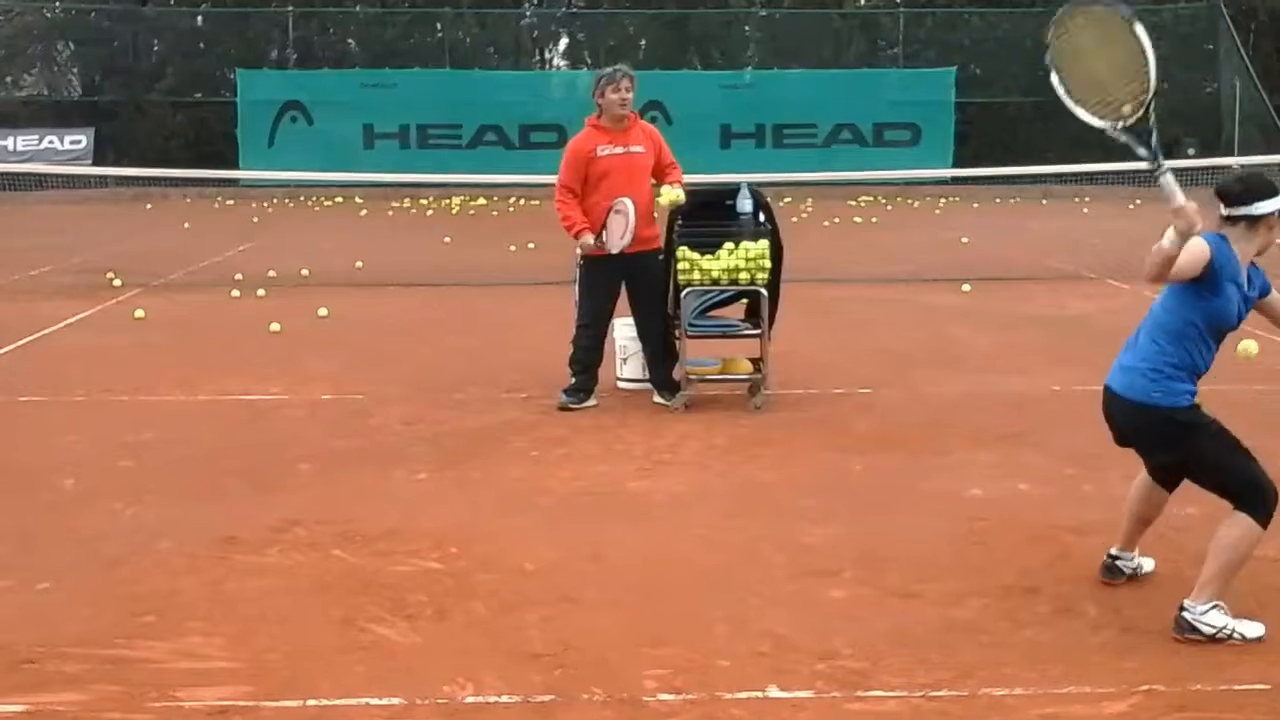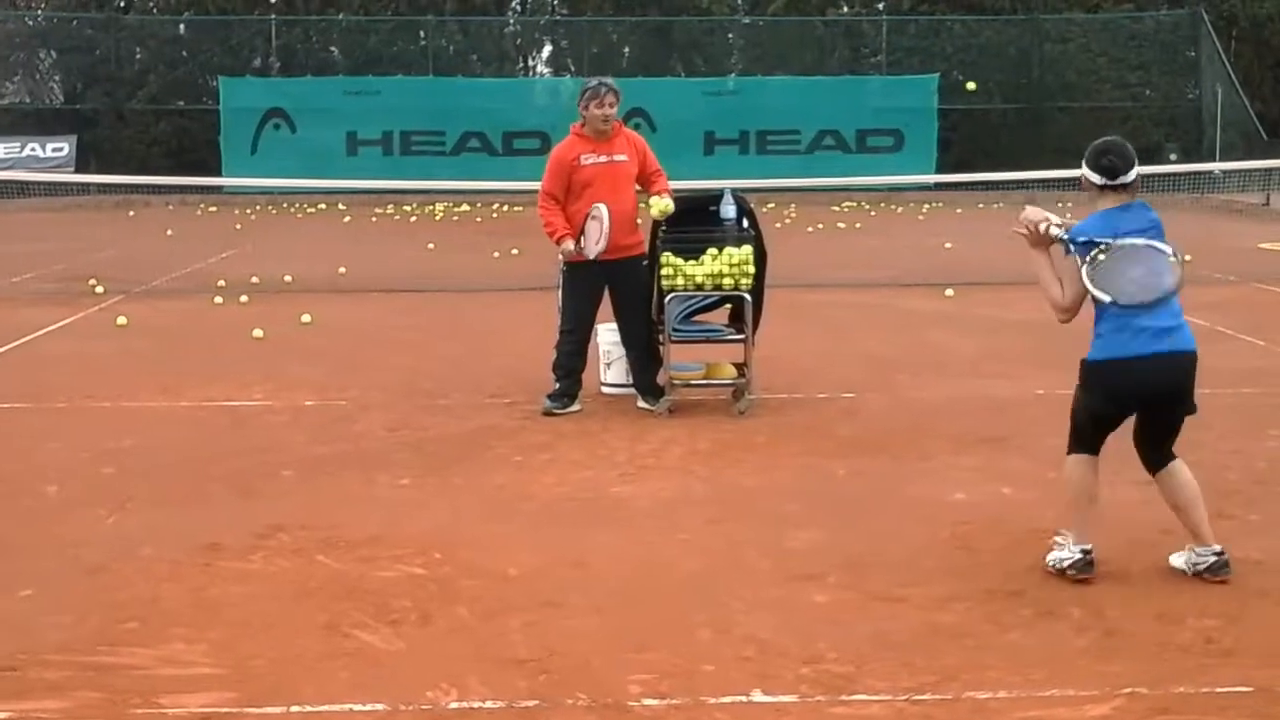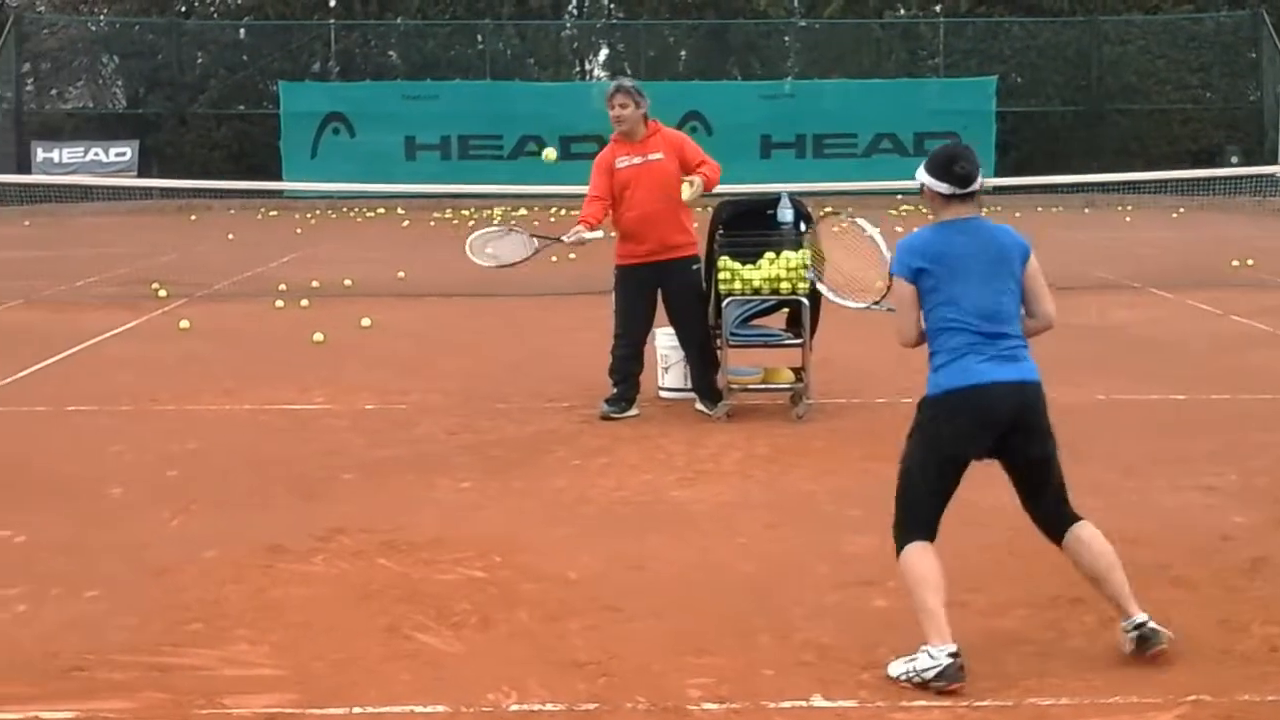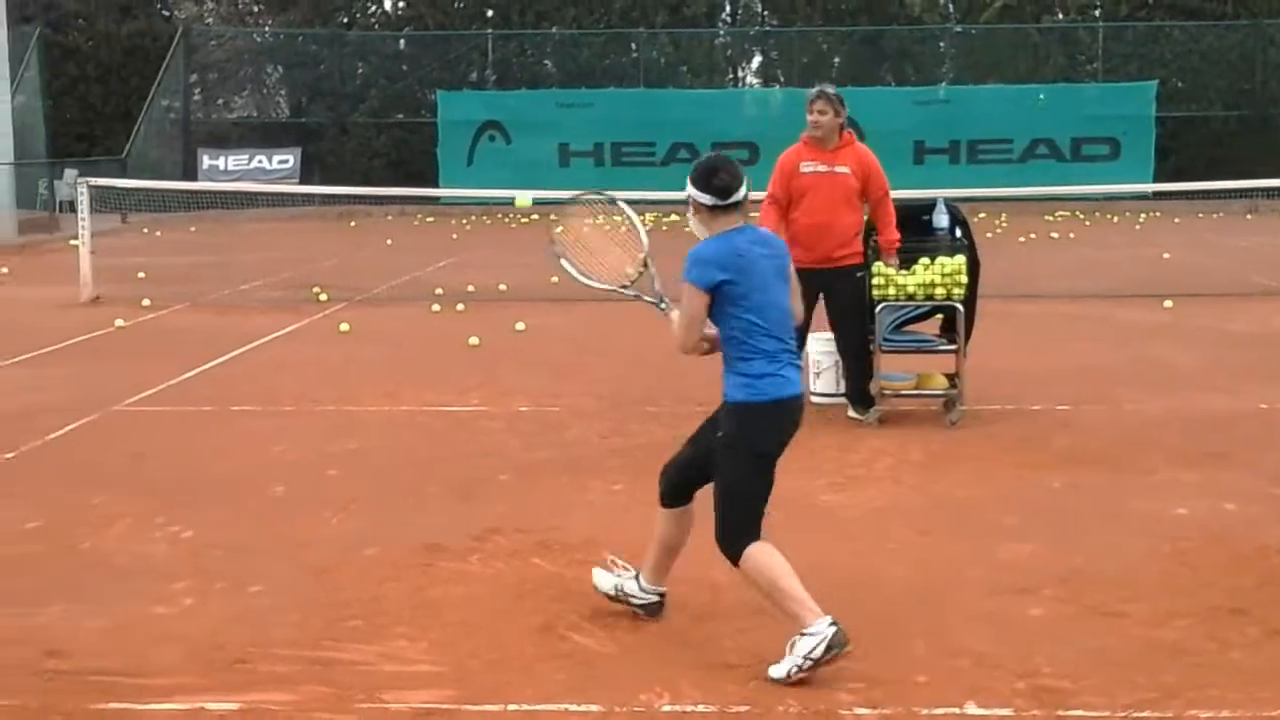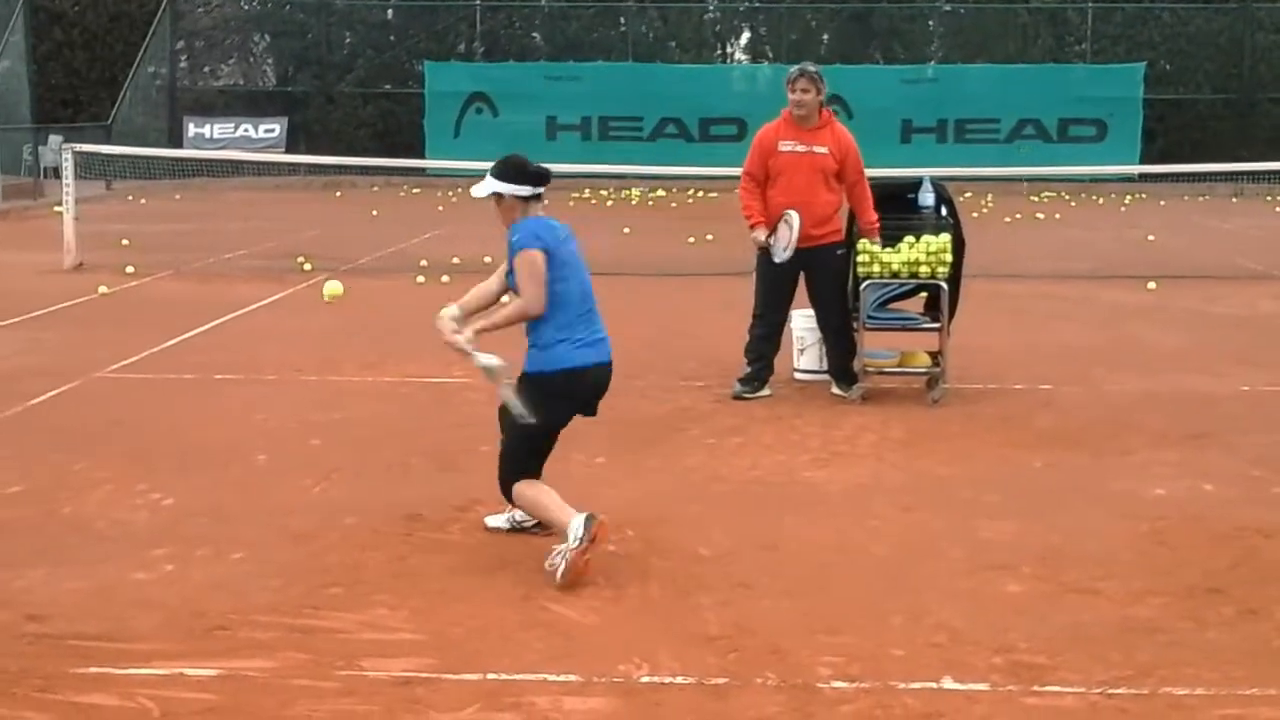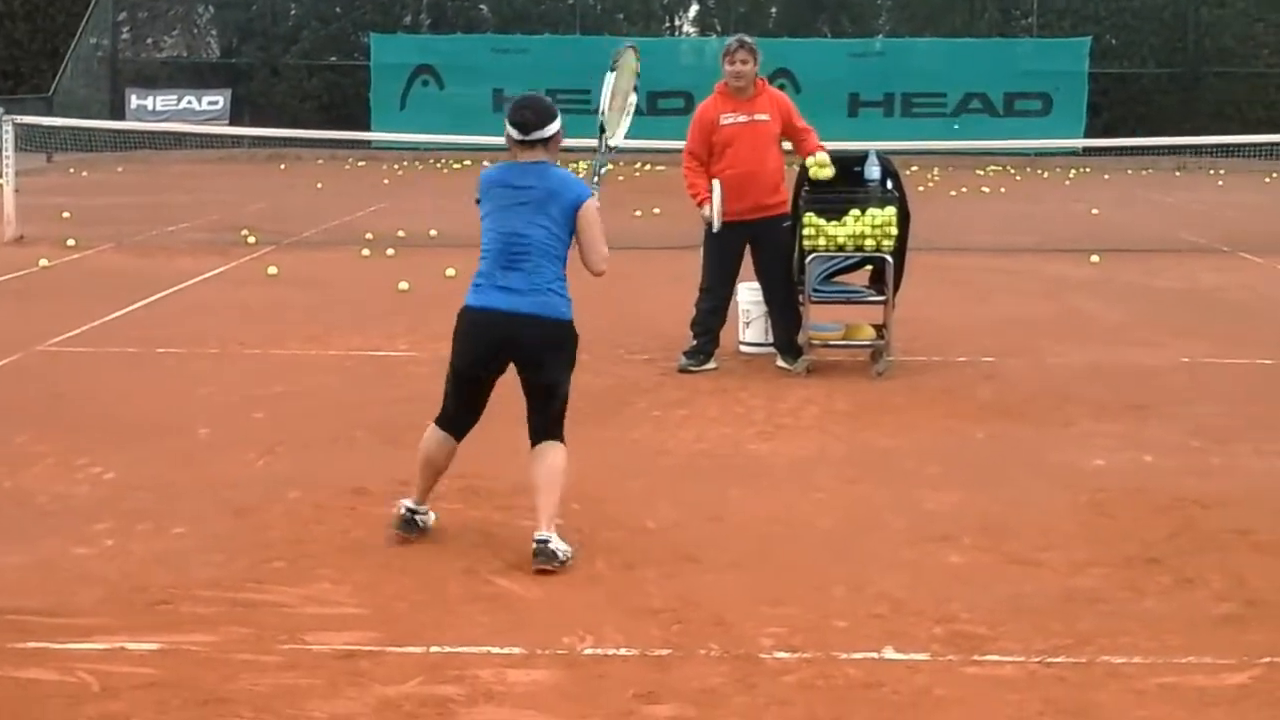
dt=0.7s
person 1, frame 1
right shoulder: (1209, 250)
right elbow: (1156, 270)
right wrist: (1179, 232)
left hip: (1126, 394)
right hip: (1157, 403)
left knee: (1169, 465)
left ankle: (1121, 557)
right ankle: (1200, 611)
person 1, frame 2
left shoulder: (1085, 231)
right shoulder: (1149, 218)
left elbow: (1064, 308)
left wrist: (1040, 251)
right wrist: (1051, 228)
left hip: (1117, 364)
right hip: (1178, 357)
left knee: (1082, 444)
right knee: (1158, 451)
left ankle: (1078, 549)
right ankle: (1208, 551)
person 1, frame 3
left shoulder: (912, 248)
right shoulder: (1013, 241)
left elbow: (907, 335)
right elbow: (1044, 318)
left hip: (954, 401)
right hip: (1019, 392)
left knee: (913, 530)
right knee: (1058, 519)
left ankle: (940, 653)
right ankle: (1139, 622)
person 1, frame 4
left shoulder: (707, 255)
right shoulder: (773, 244)
left elbow: (690, 341)
left wrist: (683, 329)
left hip: (761, 405)
right hip: (772, 397)
left knee: (736, 537)
right knee: (677, 481)
left ankle: (817, 630)
right ankle: (648, 586)
person 1, frame 5
left shoulder: (527, 236)
right shoulder: (553, 231)
left elbow: (530, 305)
right elbow: (495, 287)
left wrist: (474, 329)
right wrist: (454, 312)
left hip: (558, 371)
right hip: (594, 365)
left knee: (517, 475)
right knee: (513, 416)
left ankle: (575, 525)
right ankle: (531, 511)
person 1, frame 6
left shoulder: (488, 182)
right shoulder: (575, 190)
right elbow: (598, 265)
right wrist: (589, 227)
left hip: (482, 317)
right hip: (546, 324)
left knee: (453, 419)
right knee: (548, 434)
left ankle: (414, 509)
right ankle: (547, 539)
person 2, frame 1
left shoulder: (649, 134)
right shoulder: (582, 143)
left elbow: (669, 169)
right elbow: (566, 194)
left wrist: (674, 187)
right wrist: (581, 231)
left hip: (646, 248)
right hip: (600, 251)
left knee: (656, 321)
right knee: (591, 323)
left ankle: (665, 385)
right ankle: (581, 388)
person 2, frame 2
left shoulder: (633, 142)
right shoulder: (566, 151)
left elbow: (654, 175)
right elbow: (549, 200)
left wrist: (662, 195)
right wrist: (562, 237)
left hip: (630, 254)
right hip: (582, 257)
left knee: (639, 327)
right knee: (574, 329)
left ankle: (648, 390)
right ankle: (565, 393)
person 2, frame 3
left shoulder: (673, 140)
right shoulder: (607, 157)
left elbow: (710, 168)
right elbow: (598, 199)
left wrist: (700, 180)
right wrist: (585, 224)
left hip: (680, 254)
right hip: (632, 259)
left knee: (695, 329)
right knee: (628, 334)
left ankle: (708, 394)
right ankle: (623, 397)
person 2, frame 4
left shoulder: (861, 157)
right shoulder: (791, 157)
left elbow: (881, 204)
right elbow: (774, 204)
left wrist: (889, 248)
left hip: (846, 265)
right hip: (797, 265)
left knee: (853, 338)
left ankle: (861, 401)
person 2, frame 5
left shoulder: (840, 136)
right shoulder: (769, 134)
left elbow: (856, 185)
right elbow: (750, 182)
left wrist: (870, 229)
right wrist: (757, 223)
left hip: (826, 243)
left knee: (835, 315)
right knee: (767, 315)
left ankle: (843, 378)
right ankle: (756, 378)
person 2, frame 6
left shoulder: (777, 101)
right shoulder: (708, 110)
left elbow: (800, 132)
right elbow: (693, 161)
left wrist: (815, 150)
right wrist: (703, 199)
left hip: (772, 213)
right hip: (725, 216)
left knee: (780, 286)
right knee: (715, 288)
left ankle: (789, 350)
right ankle: (701, 351)
